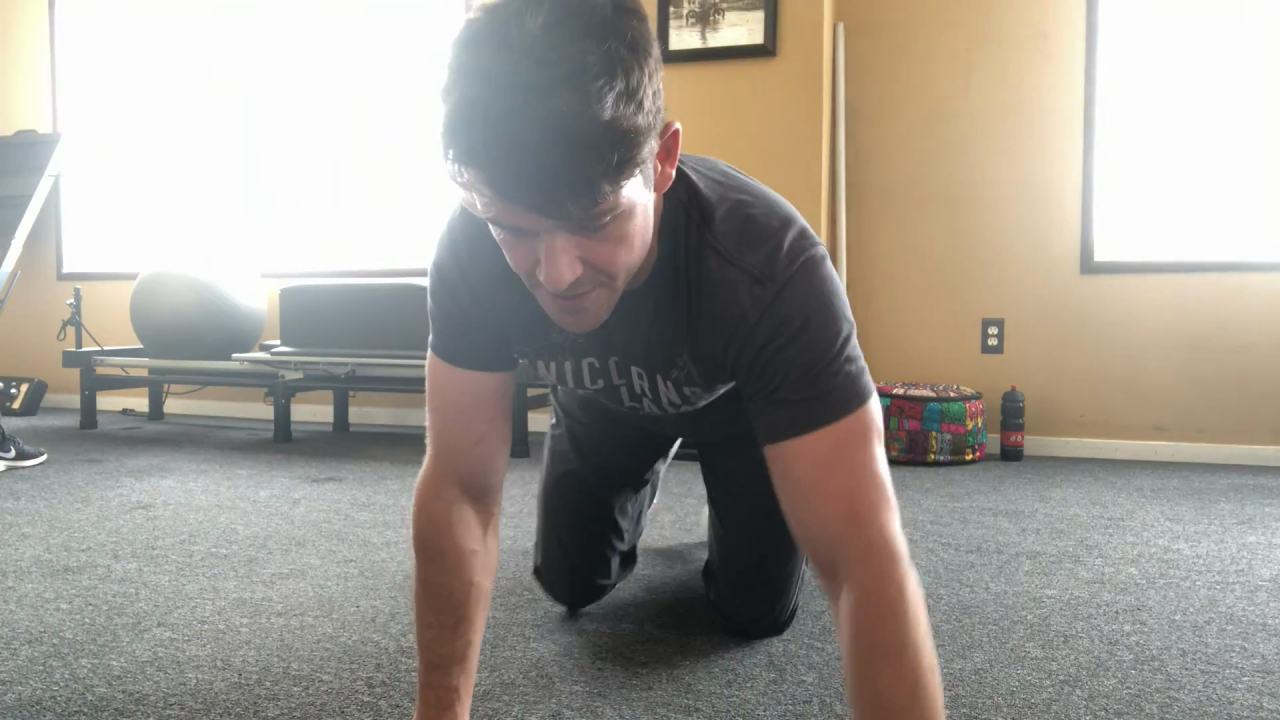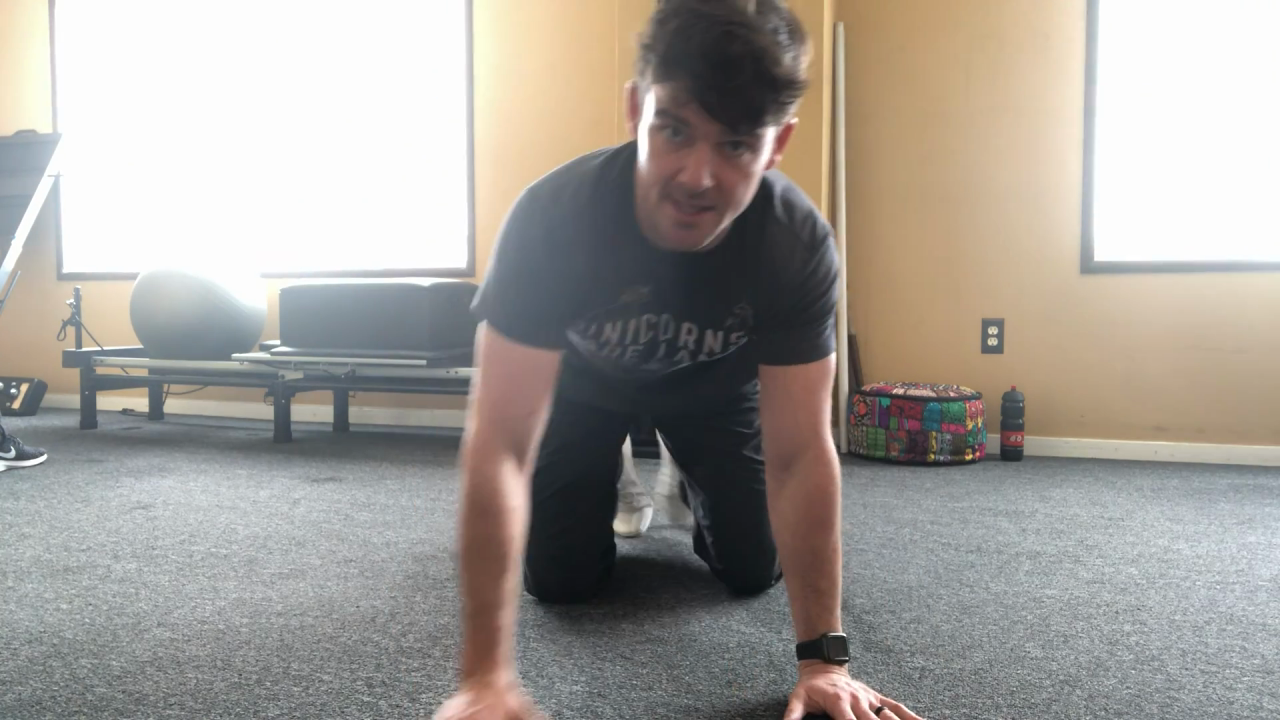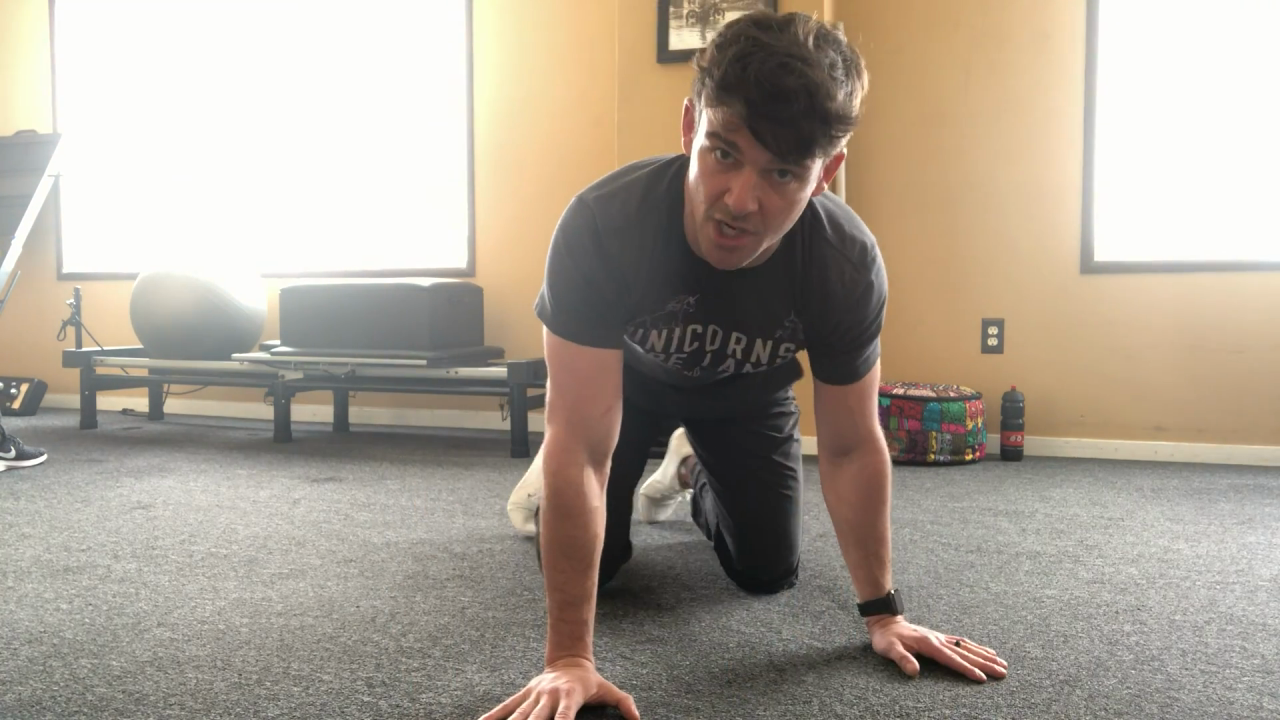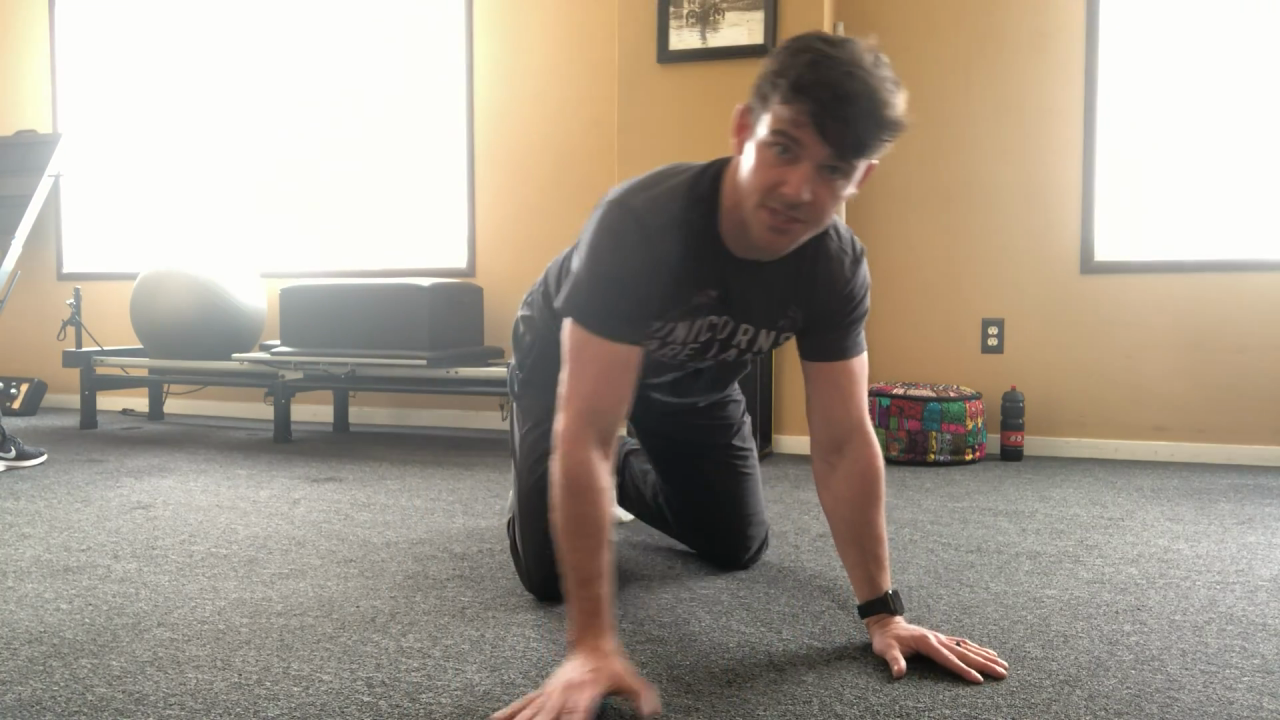
dt=0.7s
person 1, frame 1
left shoulder: (771, 266)
right shoulder: (471, 253)
left elbow: (863, 562)
right elbow: (460, 489)
left hip: (744, 400)
right hip: (605, 401)
left knee: (756, 613)
right knee: (573, 583)
left ankle: (731, 499)
right ankle: (643, 477)
person 1, frame 2
left shoulder: (798, 243)
right shoulder: (550, 218)
left elbow: (801, 455)
right elbow: (499, 447)
left wrist: (822, 657)
left hip: (715, 380)
right hip: (582, 378)
left knee: (753, 570)
right knee: (559, 581)
left ankle: (691, 479)
right ankle: (612, 476)
person 1, frame 3
left shoulder: (847, 263)
right shoulder: (601, 225)
left elbow: (851, 448)
right elbow: (582, 448)
left wrist: (881, 611)
right wrist: (570, 658)
left hip: (747, 387)
right hip: (622, 373)
left knee: (769, 572)
right knee: (583, 564)
left ankle: (695, 476)
right ankle: (547, 483)
person 1, frame 4
left shoulder: (837, 266)
right shoulder: (638, 224)
left elbow: (844, 445)
right elbow: (585, 437)
left wrist: (881, 611)
right wrist: (592, 644)
left hip: (693, 379)
right hip: (566, 360)
left knee: (738, 547)
right knee: (552, 575)
left ankle: (632, 472)
right ankle: (552, 489)
